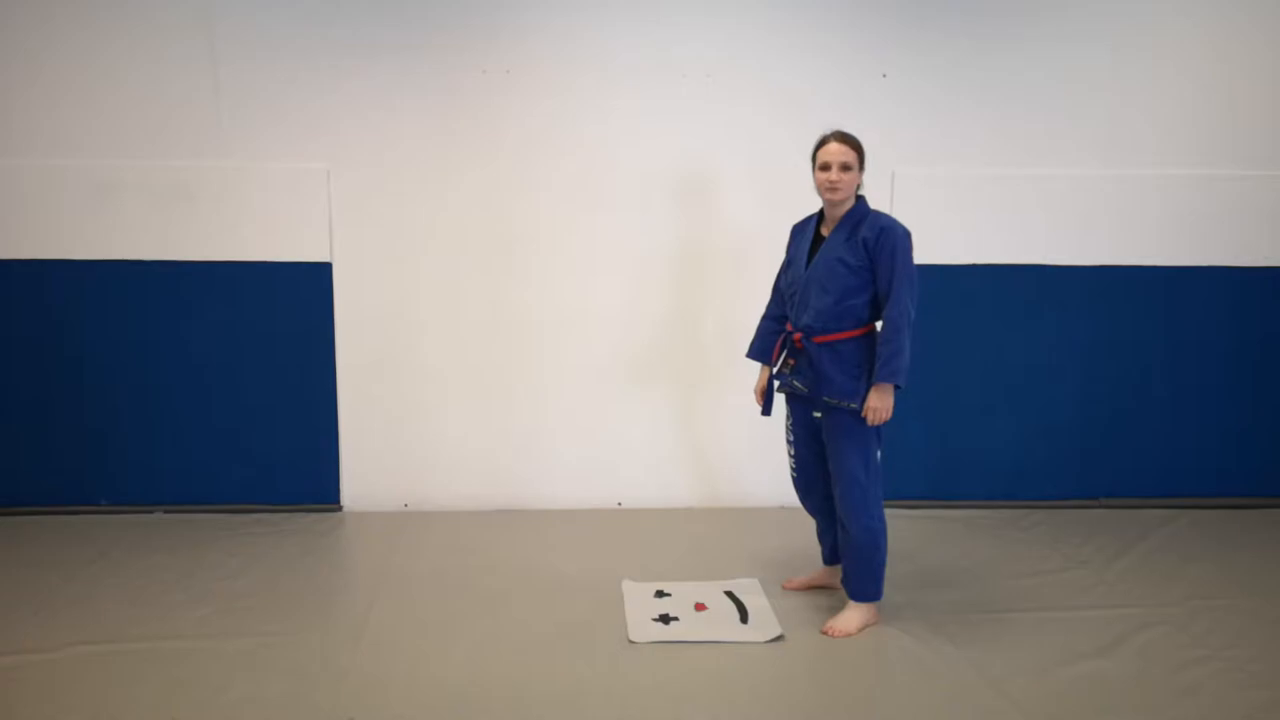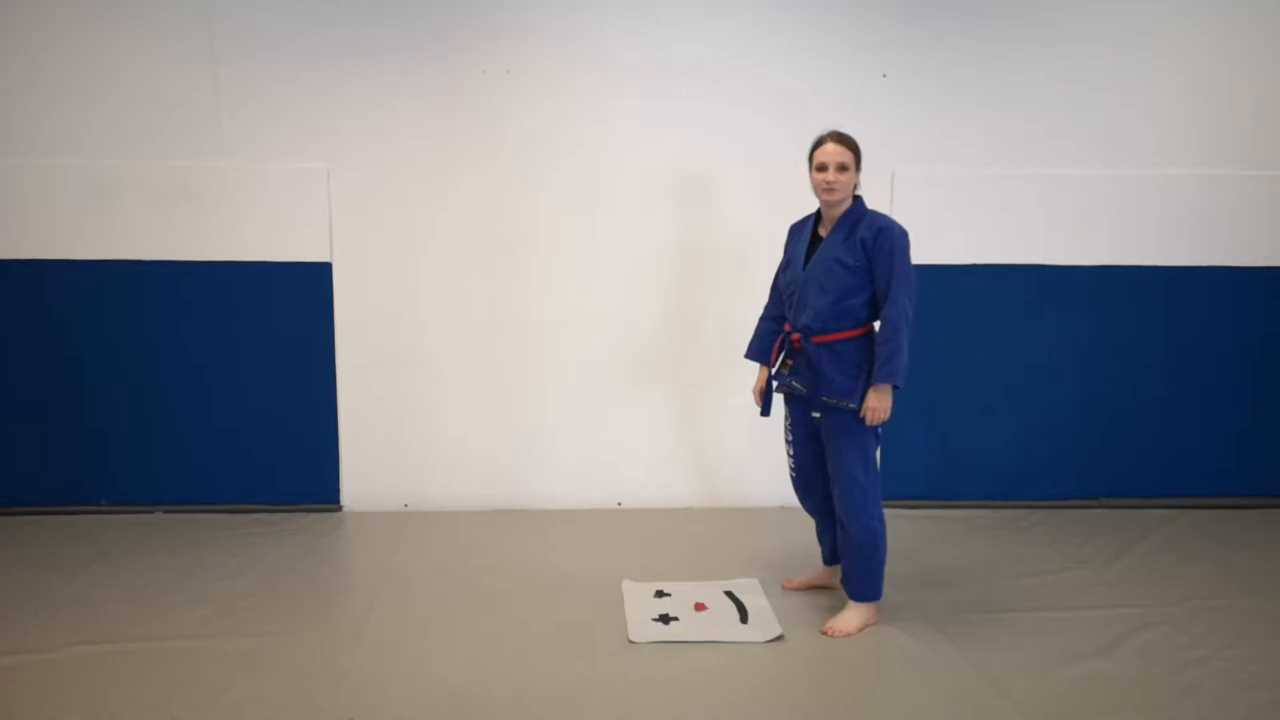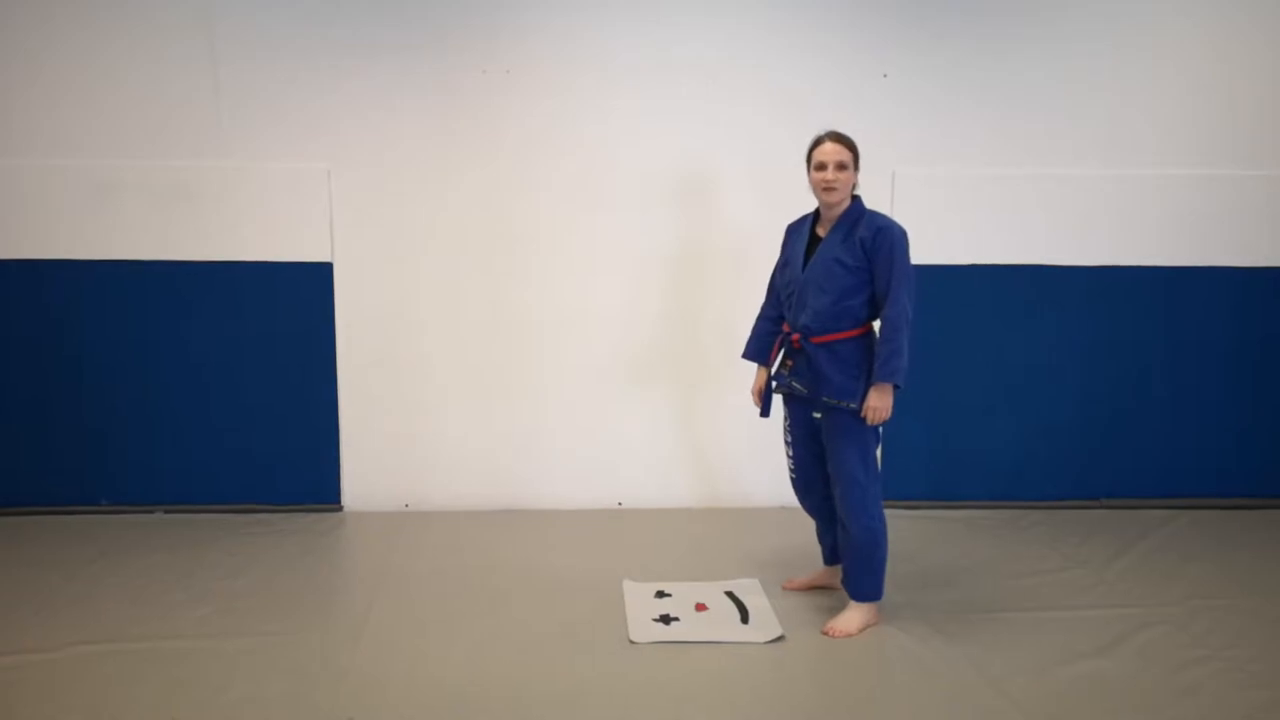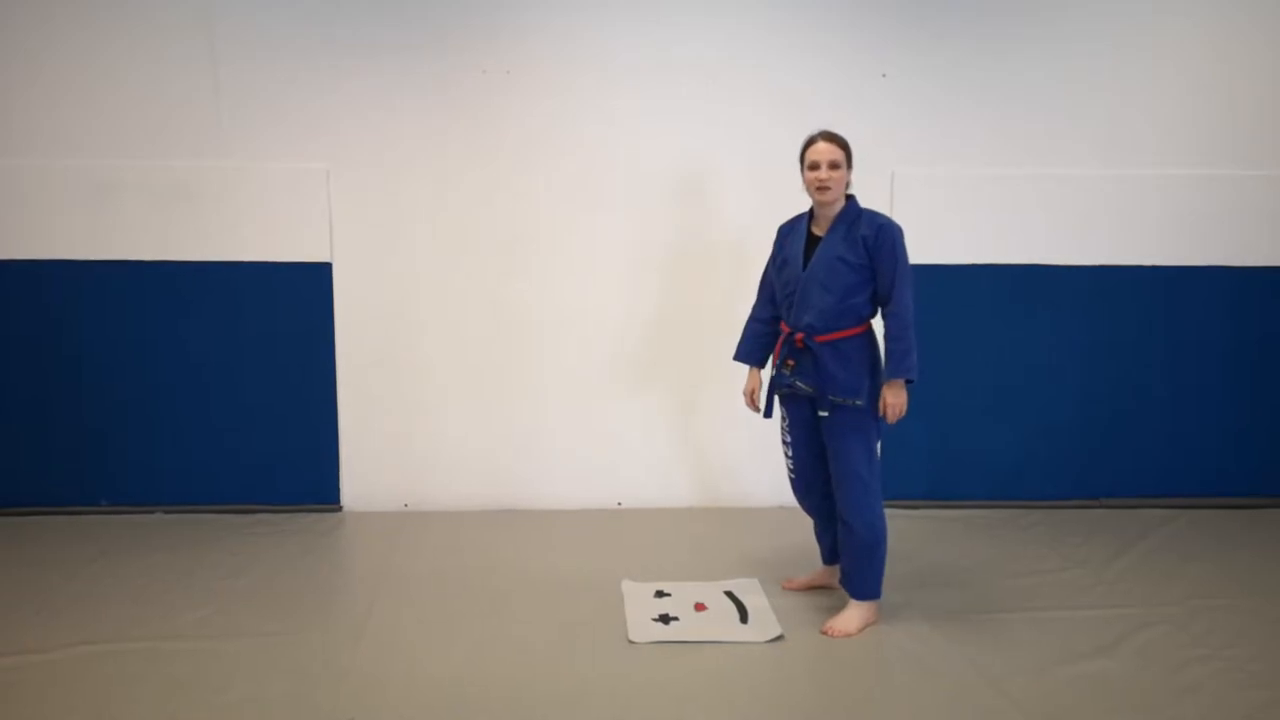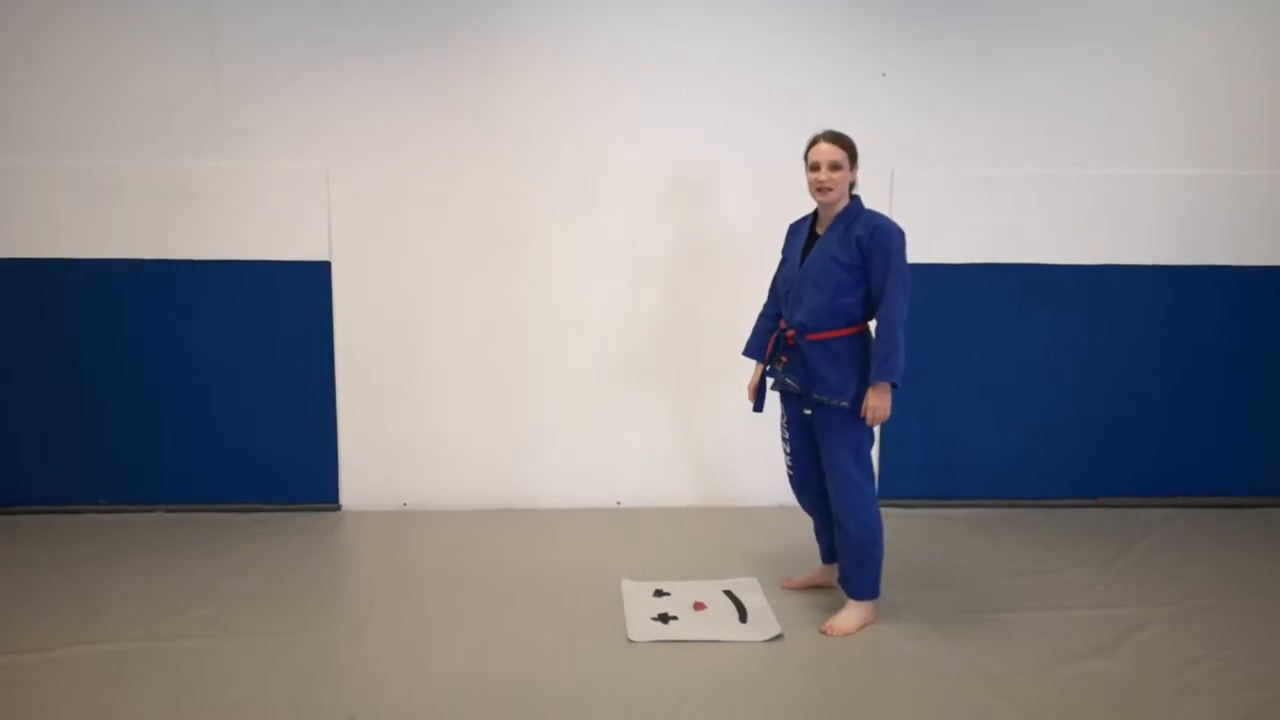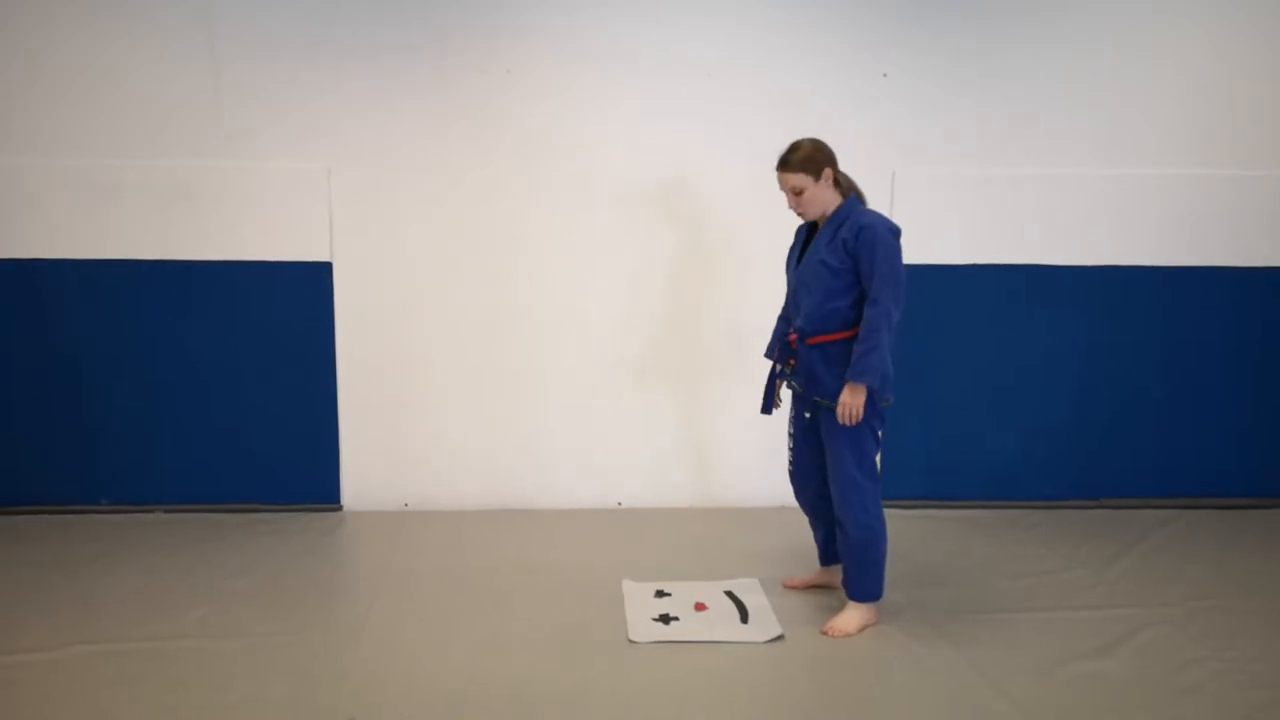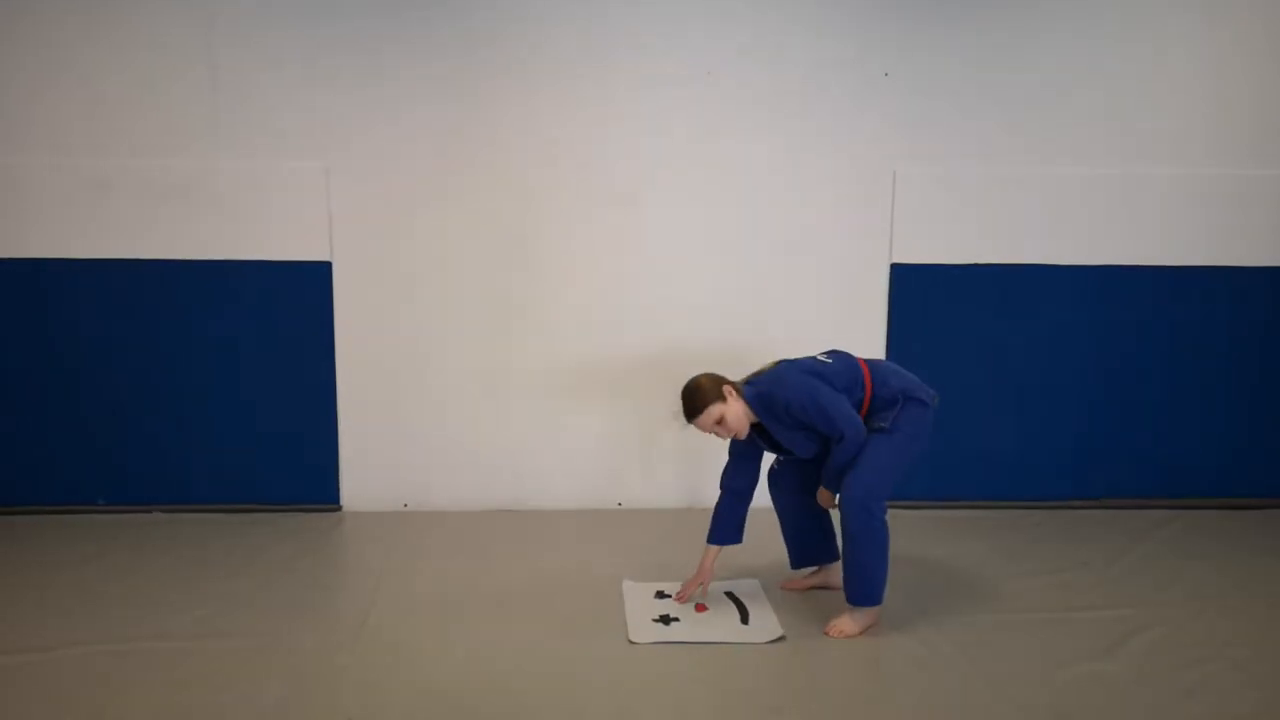
dt=0.7s
person 1, frame 1
left shoulder: (883, 233)
right shoulder: (802, 232)
left elbow: (897, 314)
right elbow: (780, 302)
left wrist: (885, 384)
right wrist: (767, 363)
left hip: (850, 377)
right hip: (803, 373)
left knee: (855, 489)
right knee: (812, 481)
left ankle: (865, 600)
right ankle: (834, 566)
person 1, frame 2
left shoulder: (881, 233)
right shoulder: (800, 232)
left elbow: (896, 314)
right elbow: (778, 302)
left wrist: (883, 384)
right wrist: (765, 363)
left hip: (849, 376)
right hip: (802, 373)
left knee: (854, 489)
right knee: (811, 481)
left ankle: (864, 601)
right ankle: (834, 567)
person 1, frame 3
left shoulder: (881, 233)
right shoulder: (797, 232)
left elbow: (896, 314)
right elbow: (775, 302)
left wrist: (884, 384)
right wrist: (764, 363)
left hip: (848, 375)
right hip: (801, 372)
left knee: (854, 488)
right knee: (810, 481)
left ankle: (865, 599)
right ankle: (835, 566)
person 1, frame 4
left shoulder: (877, 231)
right shoulder: (789, 233)
left elbow: (898, 309)
right elbow: (766, 303)
left wrist: (897, 379)
right wrist: (754, 366)
left hip: (849, 373)
right hip: (797, 371)
left knee: (854, 486)
right knee: (809, 480)
left ankle: (864, 599)
right ankle: (834, 565)
person 1, frame 5
left shoulder: (876, 232)
right shoulder: (798, 231)
left elbow: (891, 313)
right elbow: (776, 300)
left wrist: (882, 383)
right wrist: (761, 362)
left hip: (842, 375)
right hip: (797, 371)
left knee: (848, 484)
right knee: (808, 479)
left ankle: (862, 598)
right ankle: (832, 565)
person 1, frame 6
left shoulder: (871, 230)
right shoulder: (810, 233)
left elbow: (882, 311)
left wrist: (858, 384)
right wrist: (780, 364)
left hip: (852, 376)
right hip: (810, 376)
left knee: (851, 487)
right knee: (808, 478)
left ankle: (864, 602)
right ankle: (834, 567)
person 1, frame 7
left shoulder: (787, 391)
right shoulder: (748, 424)
left elbow: (850, 433)
right elbow: (736, 490)
left wrist: (829, 486)
right wrist: (706, 565)
left hip: (901, 406)
right hip: (857, 414)
left knee: (857, 495)
right knee: (787, 477)
left ankle: (866, 606)
right ankle: (828, 568)
